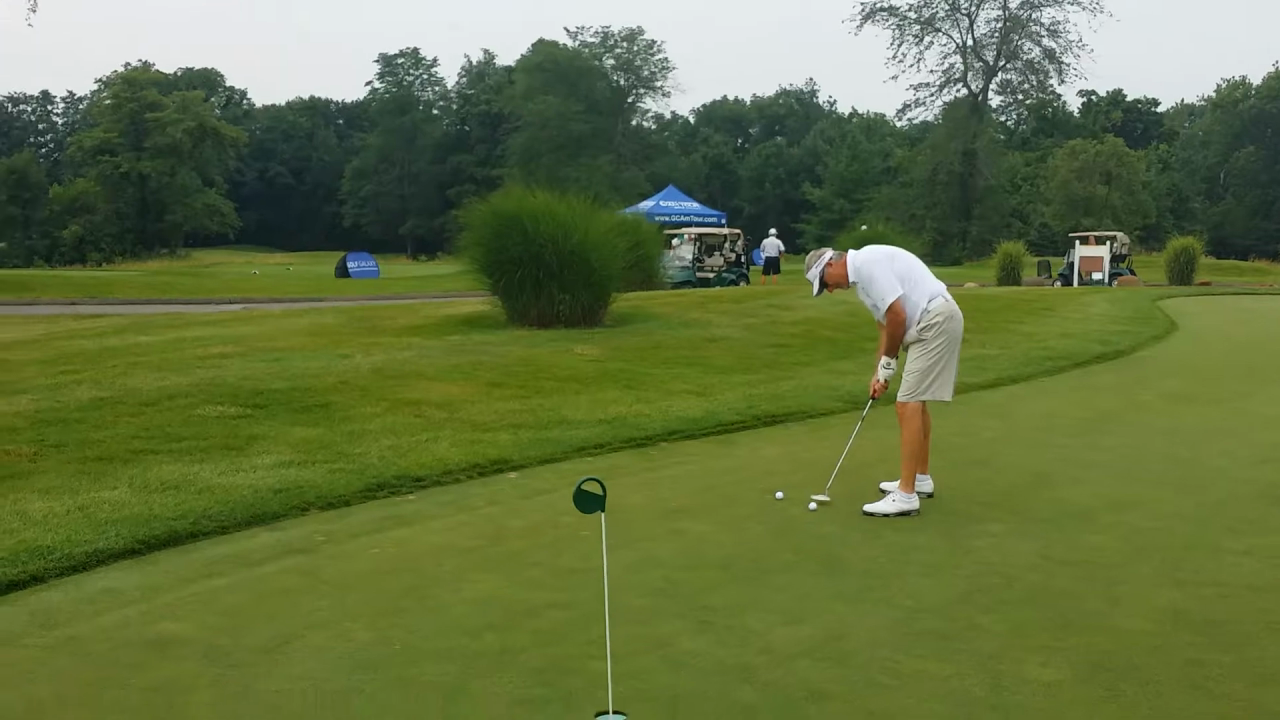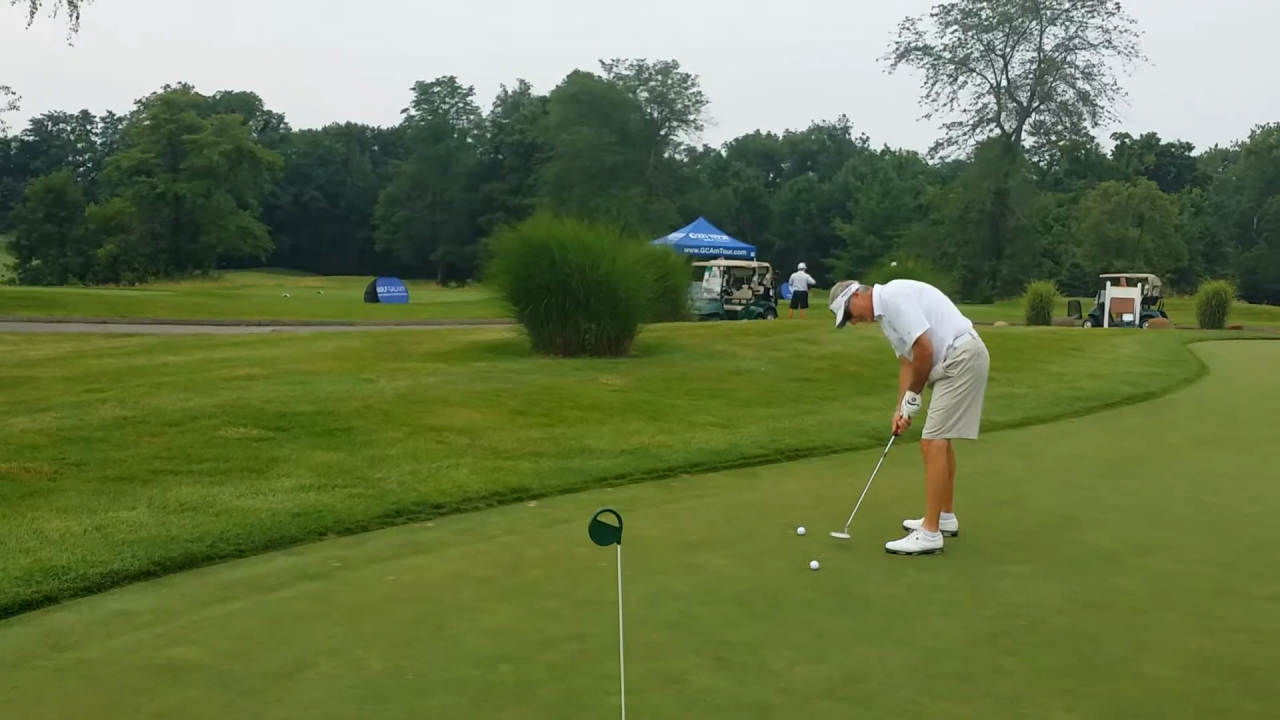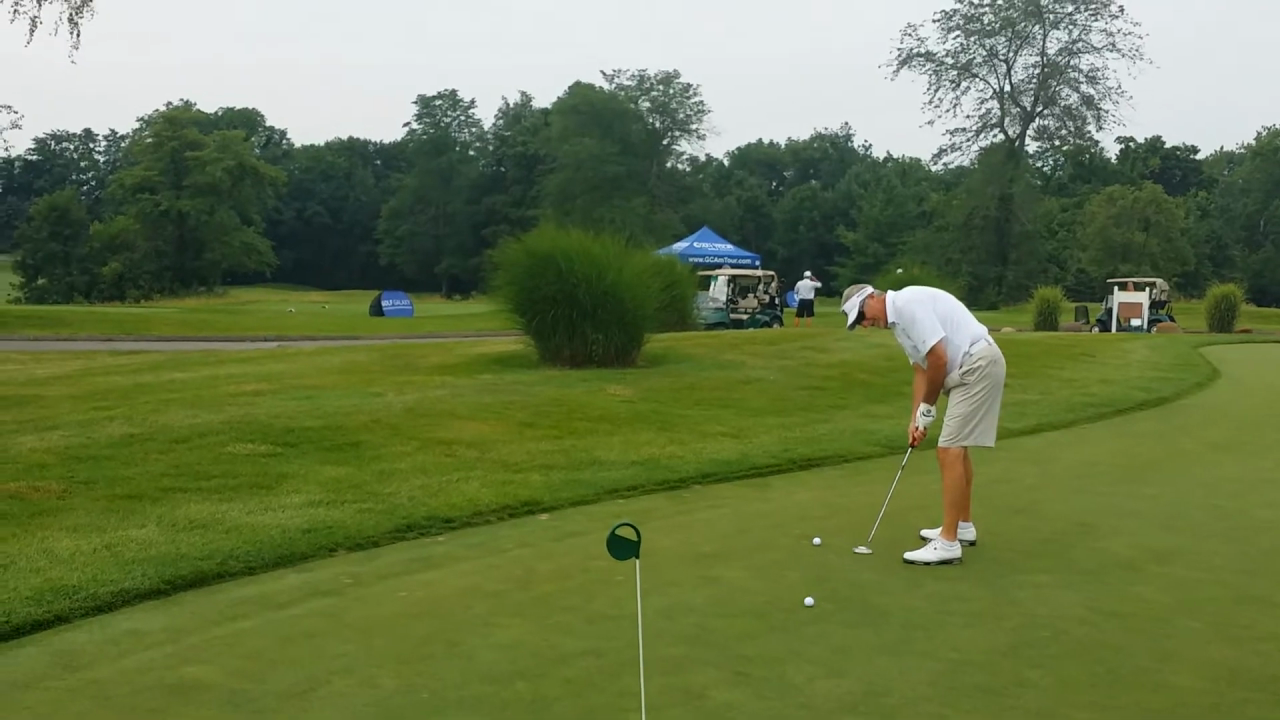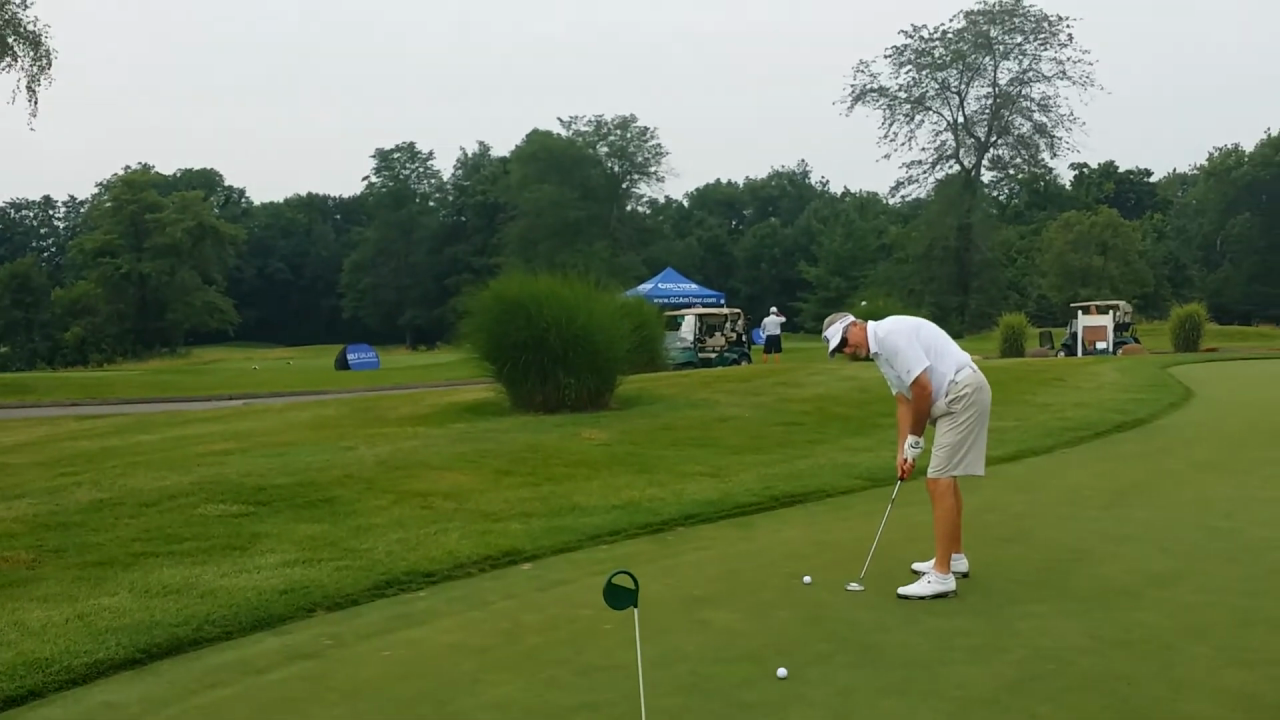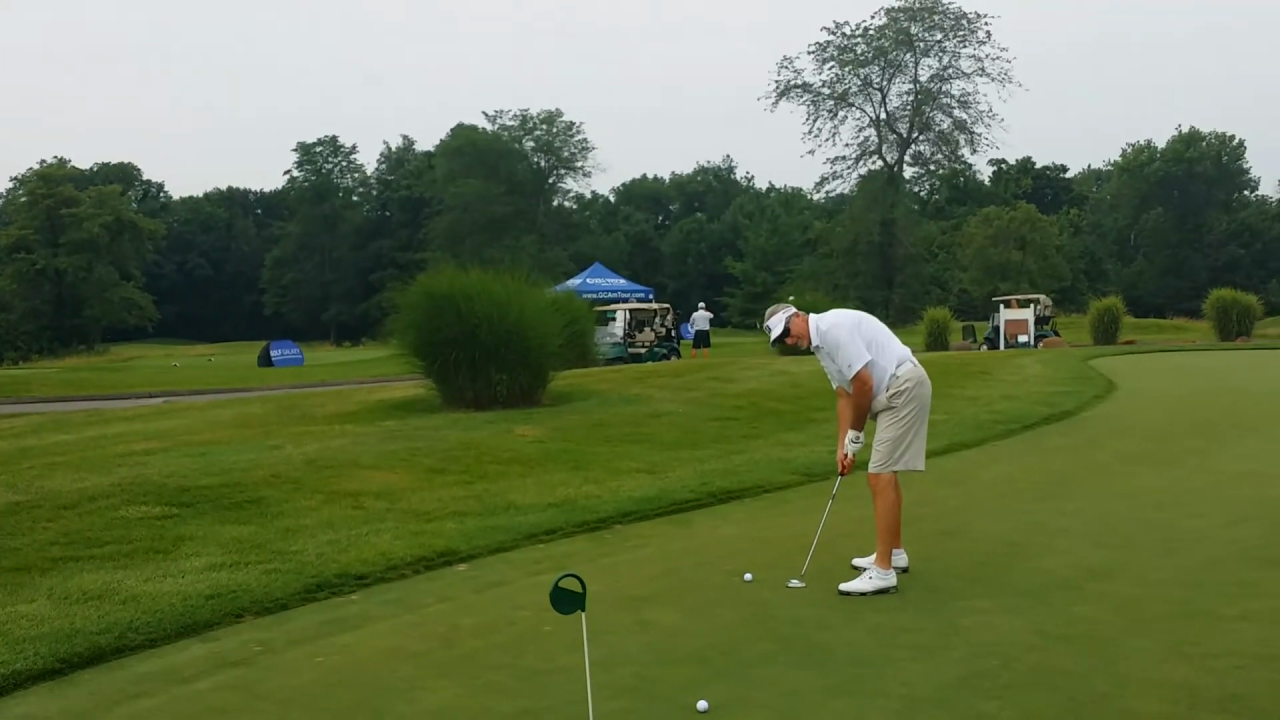
dt=0.3s
person 1, frame 1
left shoulder: (866, 263)
right shoulder: (862, 276)
left elbow: (897, 315)
right elbow: (886, 323)
left wrist: (888, 361)
right wrist: (879, 372)
left hip: (935, 321)
right hip: (932, 323)
left knee: (908, 405)
right knee: (916, 401)
left ankle: (906, 495)
right ankle: (921, 478)
person 1, frame 2
left shoulder: (893, 297)
right shoulder: (886, 313)
left elbow: (924, 349)
right elbow: (907, 361)
left wrist: (912, 396)
right wrist: (901, 408)
left hip: (962, 358)
right hip: (957, 361)
left knee: (932, 443)
right knee: (940, 439)
left ankle: (930, 533)
right ankle: (945, 517)
person 1, frame 3
left shoulder: (908, 304)
right shoulder: (899, 320)
left elbow: (938, 359)
right elbow: (921, 369)
left wrist: (927, 408)
right wrist: (915, 418)
left hip: (978, 365)
right hip: (971, 369)
left knee: (949, 451)
right knee: (957, 447)
left ankle: (948, 543)
right ankle: (963, 526)
person 1, frame 4
left shoulder: (890, 334)
right shoulder: (880, 350)
left elbow: (923, 389)
right elbow: (905, 400)
left wrist: (915, 440)
right wrist: (902, 450)
left hip: (963, 393)
right hip: (955, 397)
left knee: (938, 481)
right knee: (945, 478)
left ankle: (941, 576)
right ankle: (954, 557)
person 1, frame 5
left shoulder: (833, 327)
right shoulder: (821, 344)
left elbow: (863, 384)
right elbow: (844, 395)
left wrist: (855, 436)
right wrist: (842, 445)
left hip: (904, 387)
right hip: (894, 393)
left knee: (880, 477)
right knee: (885, 473)
left ankle: (883, 571)
right ankle: (894, 553)
